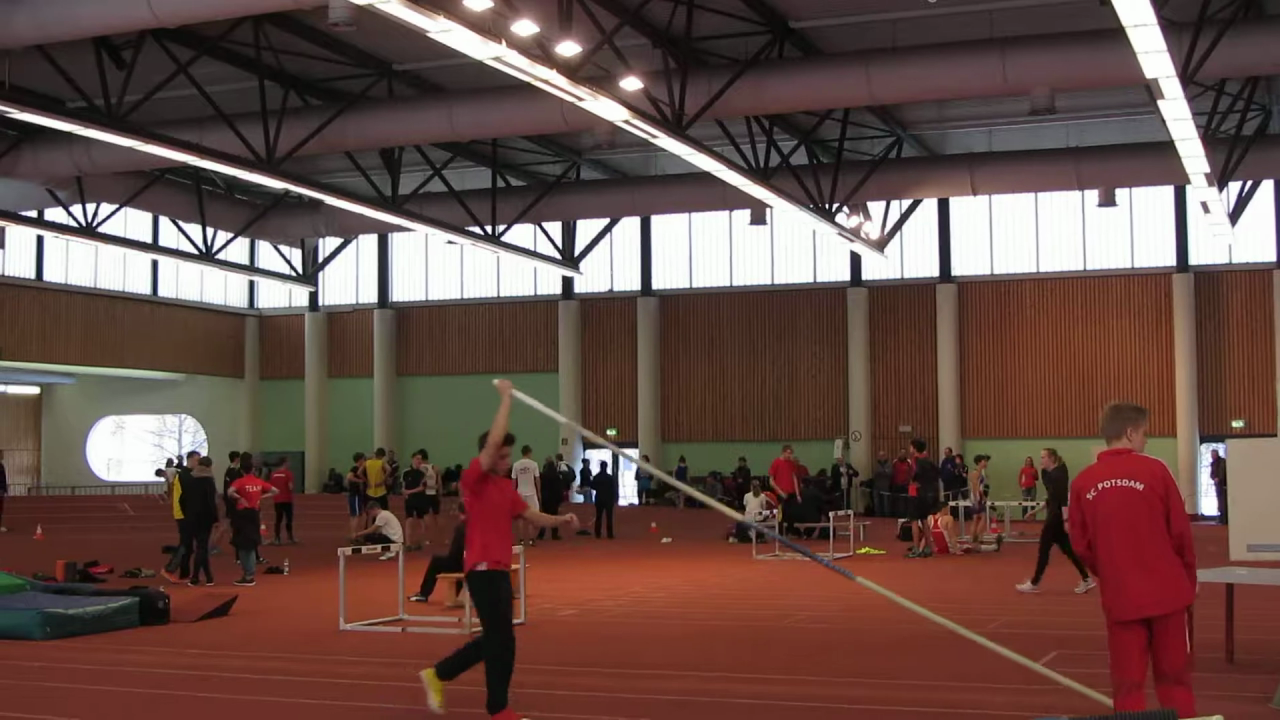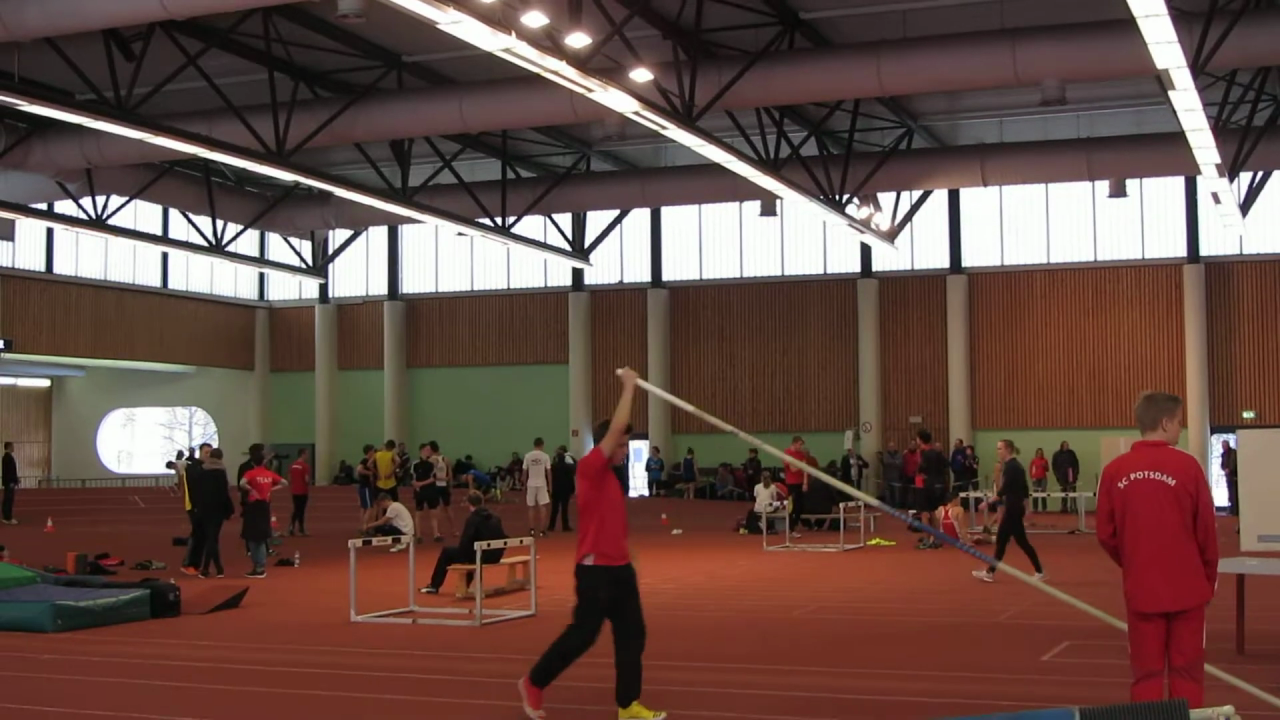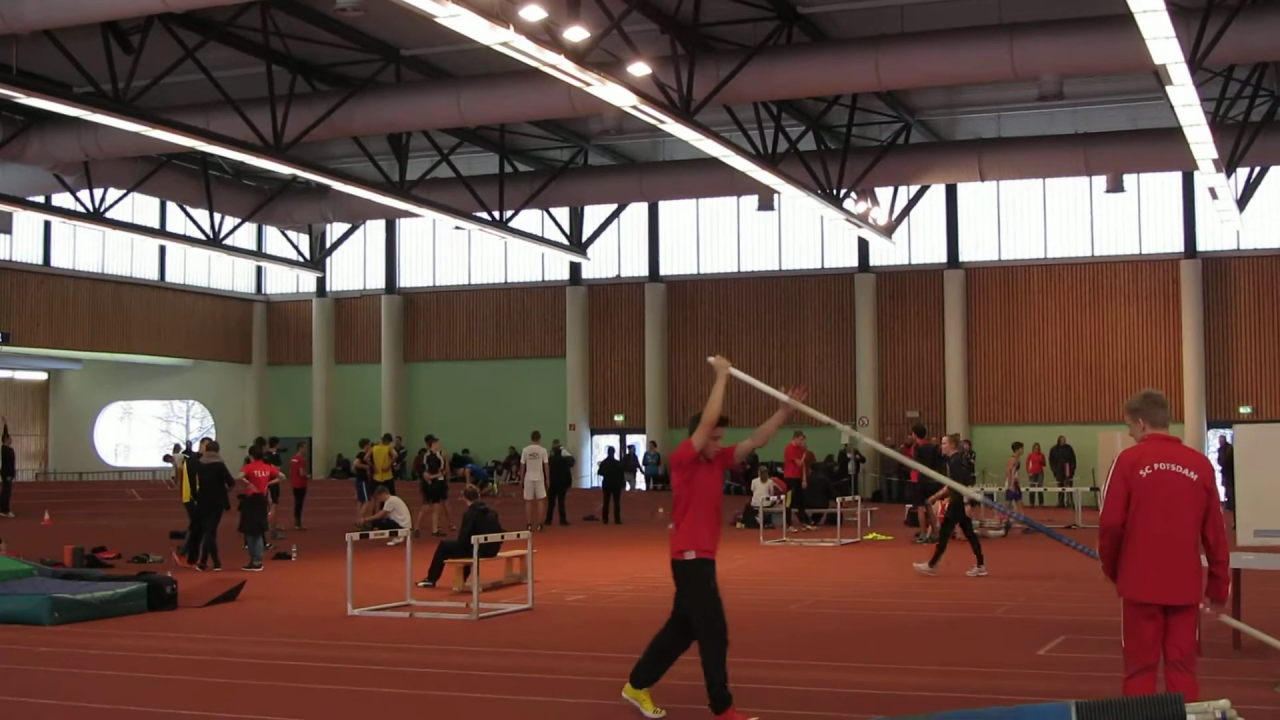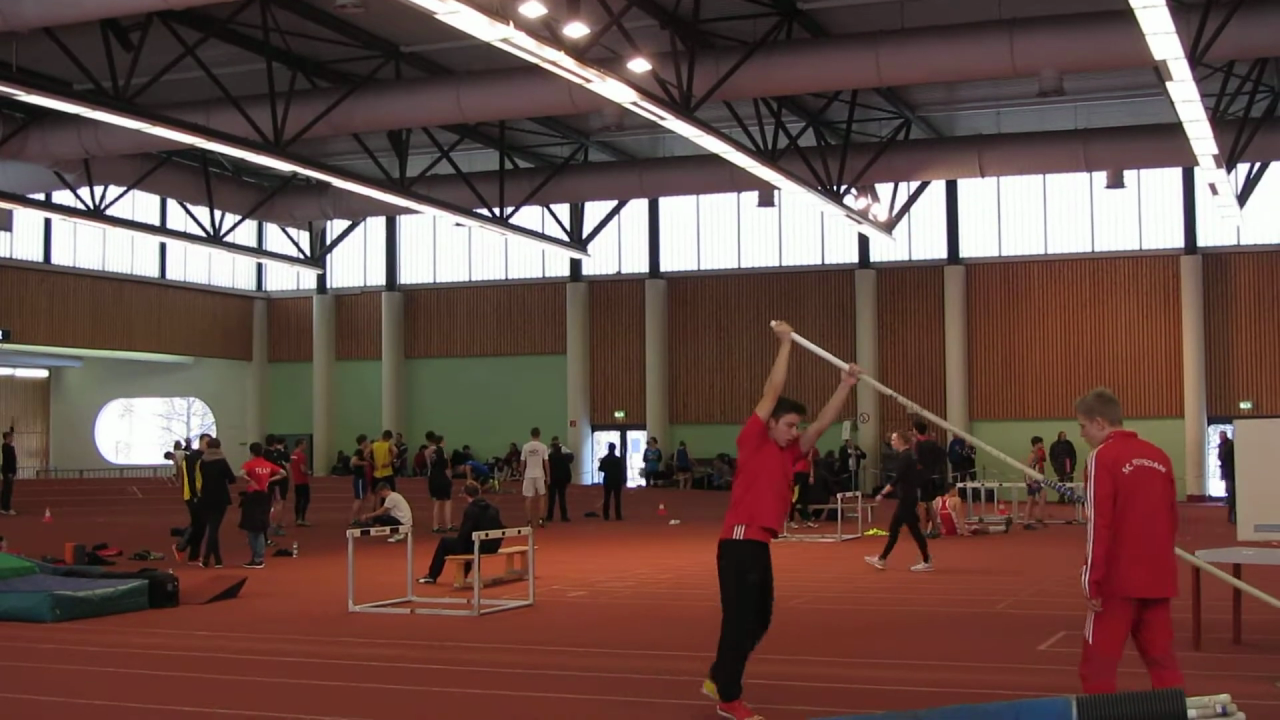
dt=0.5s
person 1, frame 1
left shoulder: (504, 486)
right shoulder: (473, 479)
left elbow: (528, 514)
right elbow: (494, 440)
left wrist: (559, 519)
right wrist: (506, 397)
left hip: (500, 572)
right hip: (483, 572)
left knee: (495, 639)
right knee: (501, 641)
left ankle: (438, 675)
person 1, frame 2
left shoulder: (610, 477)
right shoulder: (590, 469)
right elbow: (616, 429)
left wrist: (627, 556)
right wrist: (628, 387)
left hip: (620, 567)
right hip: (594, 566)
left knee: (633, 634)
right knee: (582, 635)
right ankle: (534, 683)
person 1, frame 3
left shoulder: (717, 461)
right shoulder: (682, 461)
left elbow: (755, 439)
right elbow: (708, 421)
left wrist: (785, 409)
right wrist: (721, 377)
left hip: (701, 559)
right hip: (690, 559)
left knee: (681, 629)
right knee: (714, 634)
left ankle: (637, 686)
person 1, frame 4
left shoulder: (788, 453)
right shoulder: (752, 441)
left elbow: (822, 423)
right elbow: (770, 393)
left wrist: (846, 386)
right wrist: (785, 343)
left hip: (757, 544)
right hip: (740, 541)
left knee: (757, 621)
right knee: (739, 620)
left ankle: (718, 679)
person 2, frame 1
left shoulder: (1082, 483)
right shoulder: (1155, 470)
left elbow: (1082, 547)
right elbow: (1180, 532)
right wrist: (1190, 581)
left hip: (1120, 598)
right hip: (1166, 593)
left knee: (1128, 684)
right knee: (1174, 678)
person 2, frame 2
left shoulder: (1114, 471)
right shoulder: (1187, 465)
left elbow: (1106, 534)
right elbow: (1206, 530)
right wrist: (1209, 581)
left hip: (1141, 590)
right hip: (1186, 588)
left knee: (1146, 674)
right knee: (1187, 673)
person 2, frame 3
left shoulder: (1129, 459)
right shoulder: (1199, 463)
left elbow: (1110, 522)
right elbow: (1214, 530)
left wrist: (1110, 567)
right wrist: (1219, 584)
left hip: (1140, 582)
right hip: (1185, 583)
left knee: (1139, 668)
right knee: (1181, 667)
person 2, frame 4
left shoulder: (1103, 456)
right shoulder: (1159, 456)
left elbow: (1099, 525)
right elbow: (1172, 520)
left wrist: (1092, 581)
left hip: (1118, 579)
right hip: (1158, 577)
left knee: (1097, 663)
right knee: (1162, 661)
